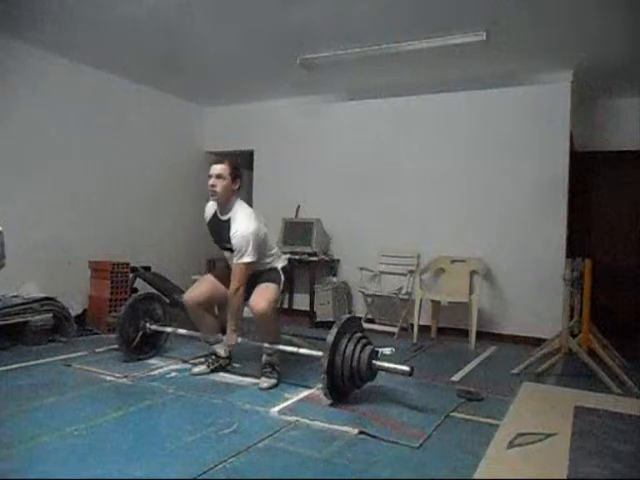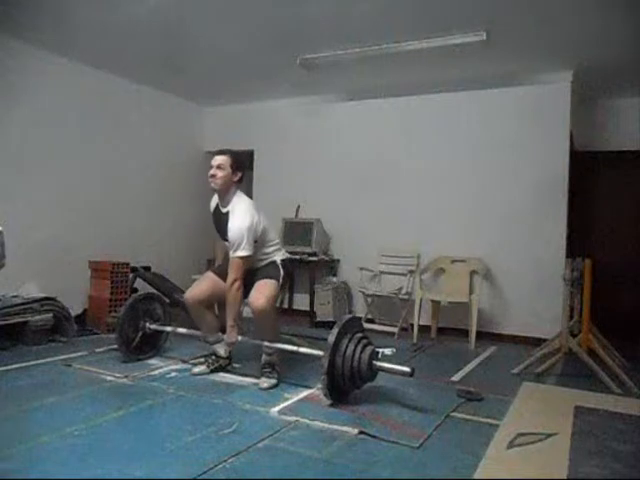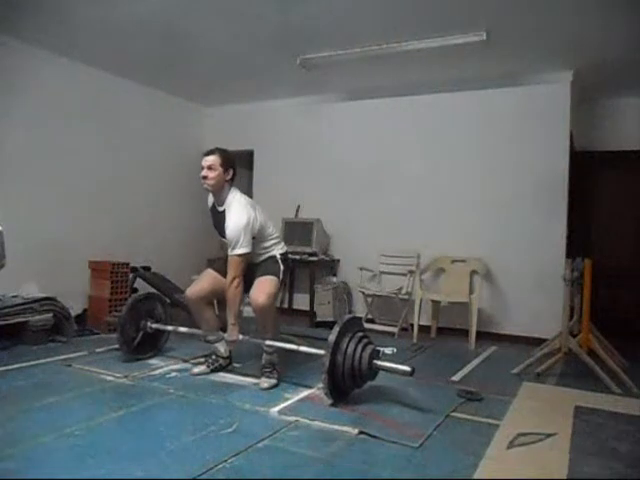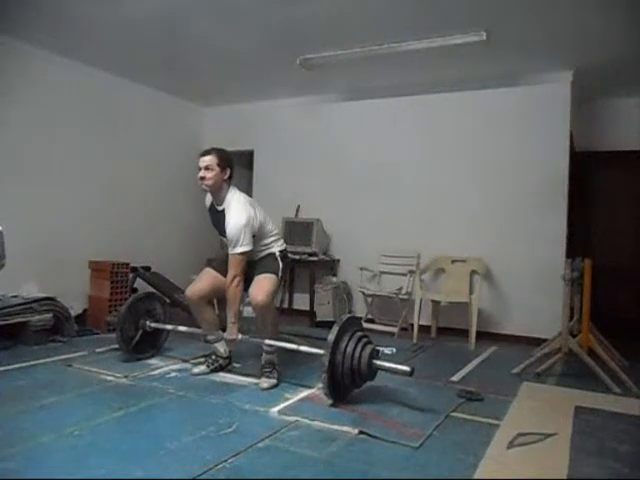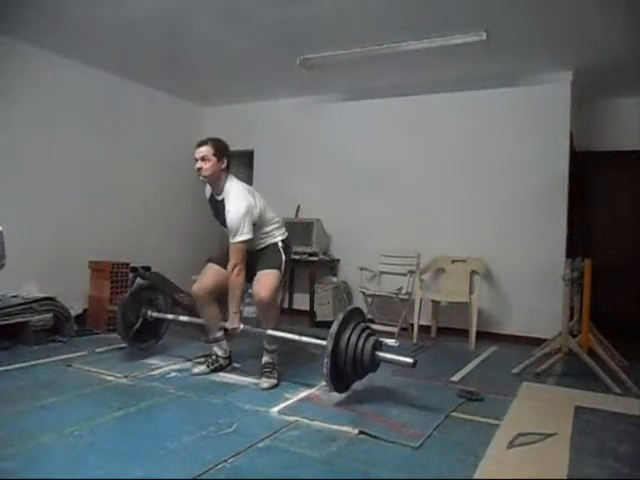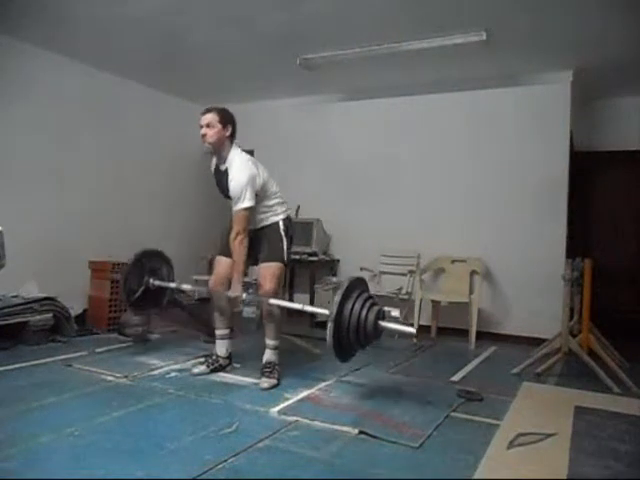
dt=0.4s
person 1, frame 1
left shoulder: (244, 226)
right shoulder: (211, 209)
left elbow: (238, 286)
left wrist: (232, 330)
right wrist: (211, 283)
left hip: (268, 270)
right hip: (237, 267)
left knee: (261, 307)
right knee: (192, 299)
left ankle: (270, 361)
right ankle: (221, 353)
person 1, frame 2
left shoulder: (242, 218)
right shoulder: (216, 202)
left elbow: (235, 281)
left wrist: (231, 327)
right wrist: (216, 270)
left hip: (269, 263)
right hip: (239, 262)
left knee: (259, 303)
right knee: (193, 298)
left ankle: (270, 361)
right ankle: (221, 354)
person 1, frame 3
left shoulder: (238, 215)
right shoulder: (213, 199)
left elbow: (235, 279)
left wrist: (233, 325)
left hip: (269, 257)
right hip: (239, 257)
left knee: (260, 301)
right knee: (194, 295)
left ankle: (270, 360)
right ankle: (221, 353)
person 1, frame 4
left shoulder: (238, 214)
right shoulder: (211, 199)
left elbow: (235, 277)
left wrist: (232, 324)
right wrist: (217, 262)
left hip: (268, 254)
right hip: (237, 254)
left knee: (259, 299)
right knee: (194, 294)
left ankle: (269, 361)
right ankle: (222, 353)
person 1, frame 5
left shoulder: (238, 203)
right shoulder: (211, 189)
left elbow: (237, 267)
left wrist: (235, 314)
left hip: (270, 245)
right hip: (241, 245)
left knee: (263, 296)
right knee: (200, 290)
left ankle: (269, 361)
right ankle: (221, 354)
person 1, frame 6
left shoulder: (241, 170)
right shoulder: (216, 163)
left elbow: (240, 232)
left wrist: (238, 281)
left hip: (271, 224)
right hip: (244, 225)
left knee: (268, 289)
right knee: (217, 285)
left ankle: (270, 361)
right ankle: (221, 354)
